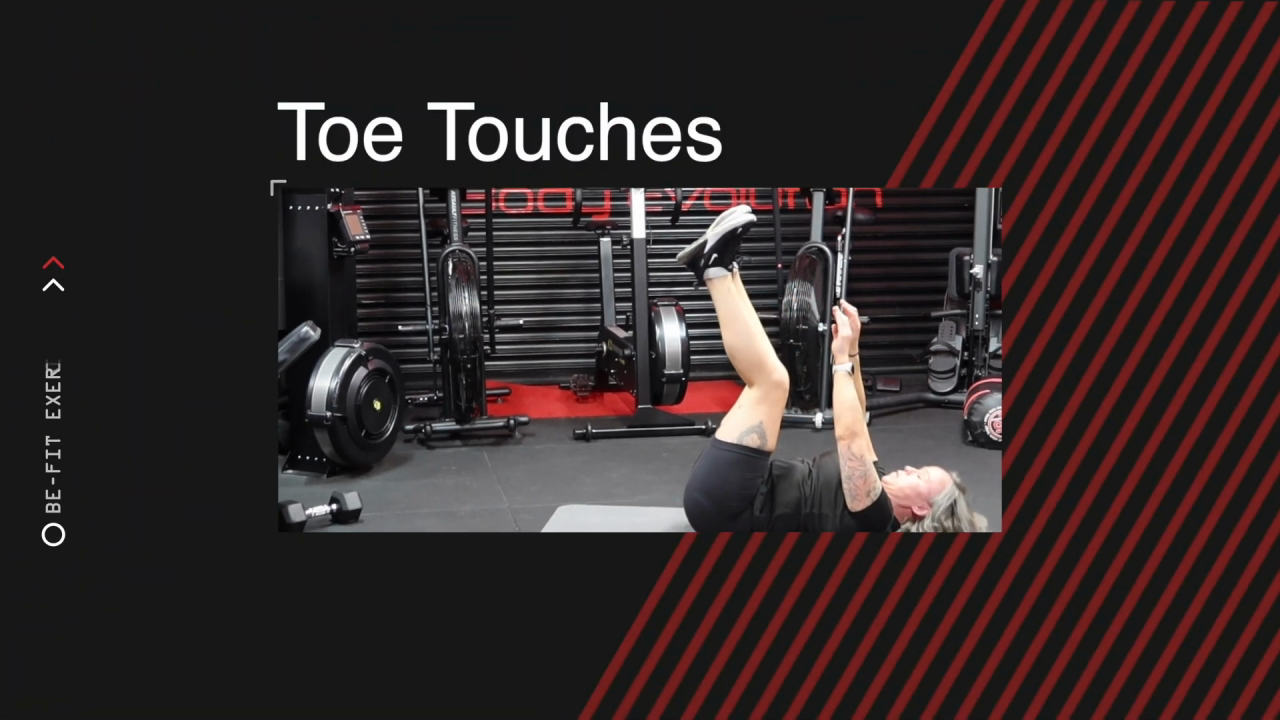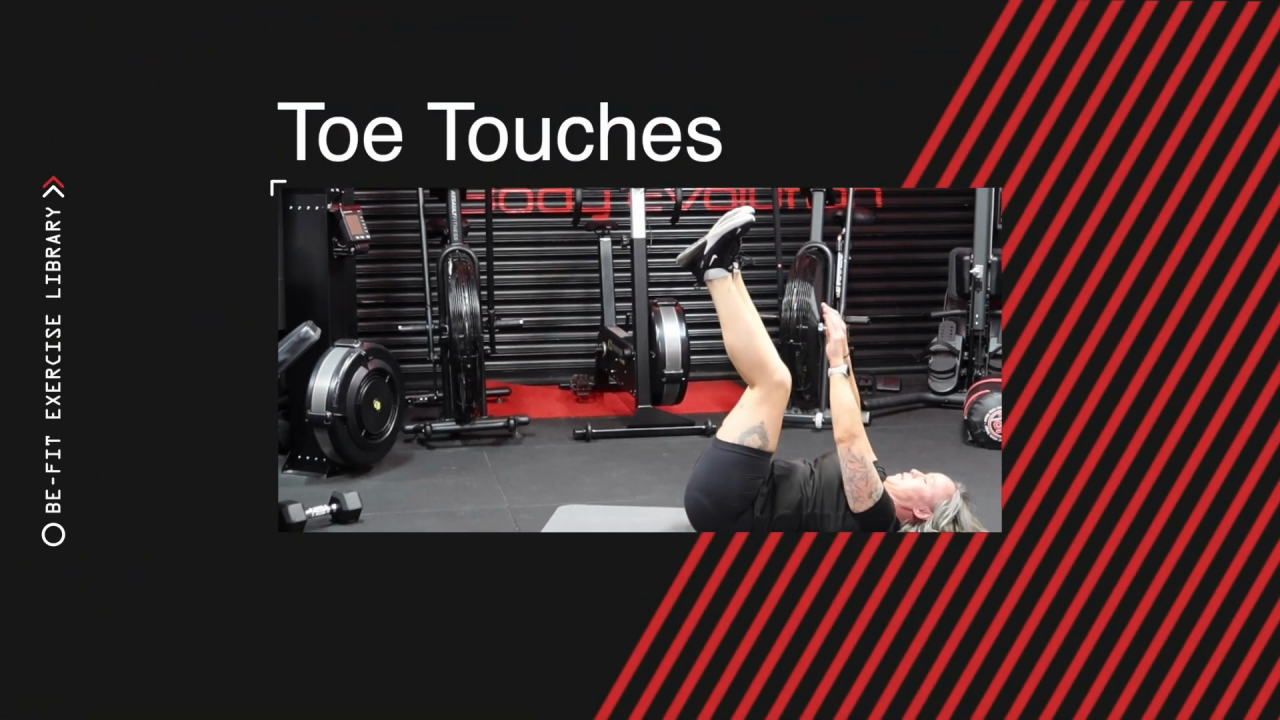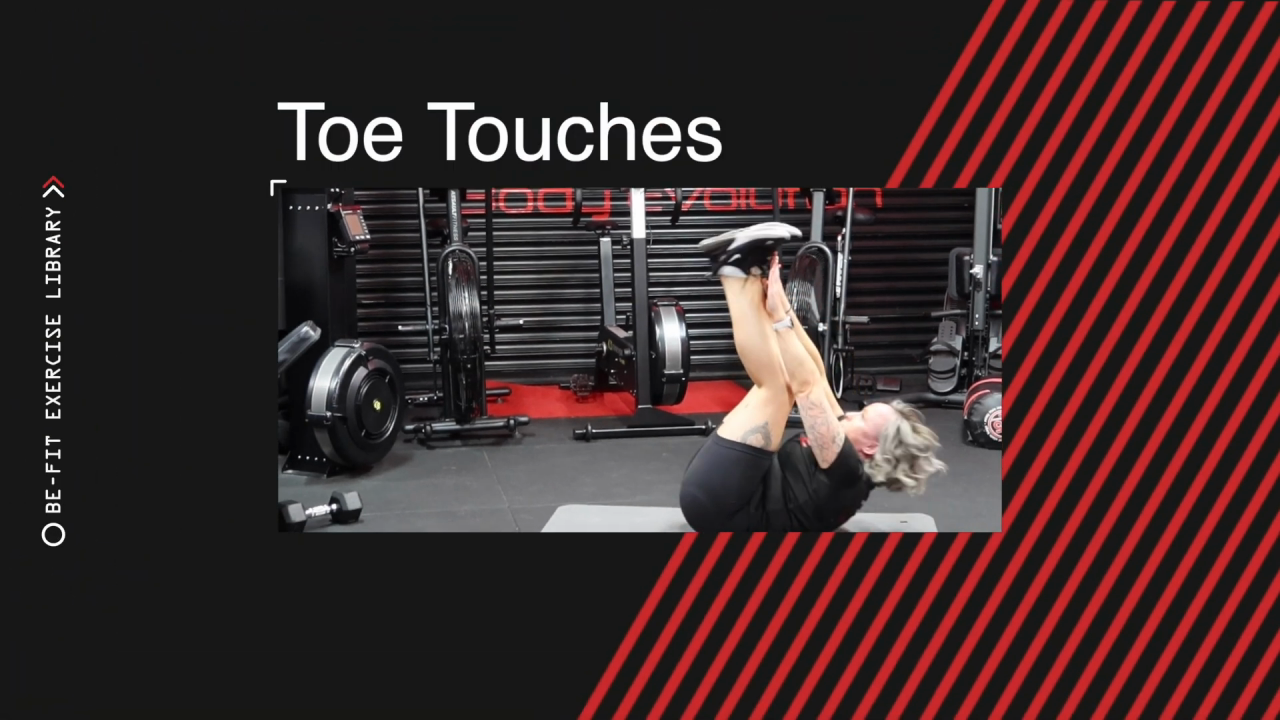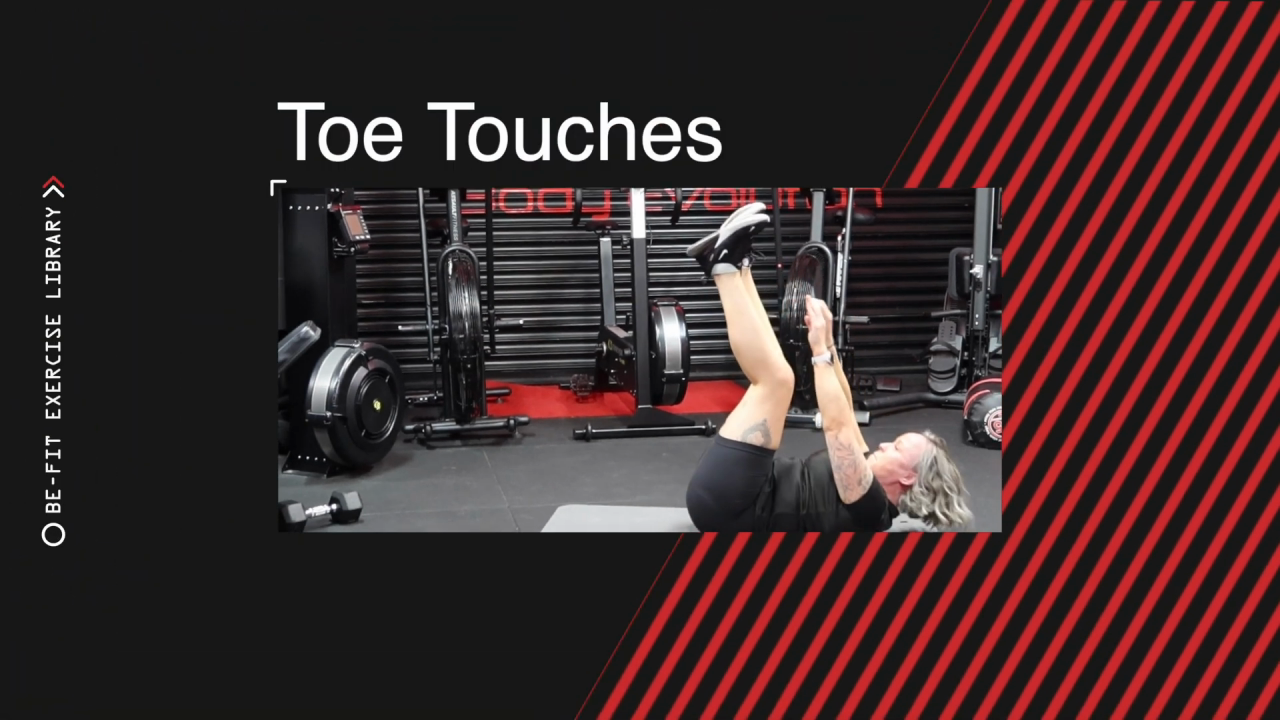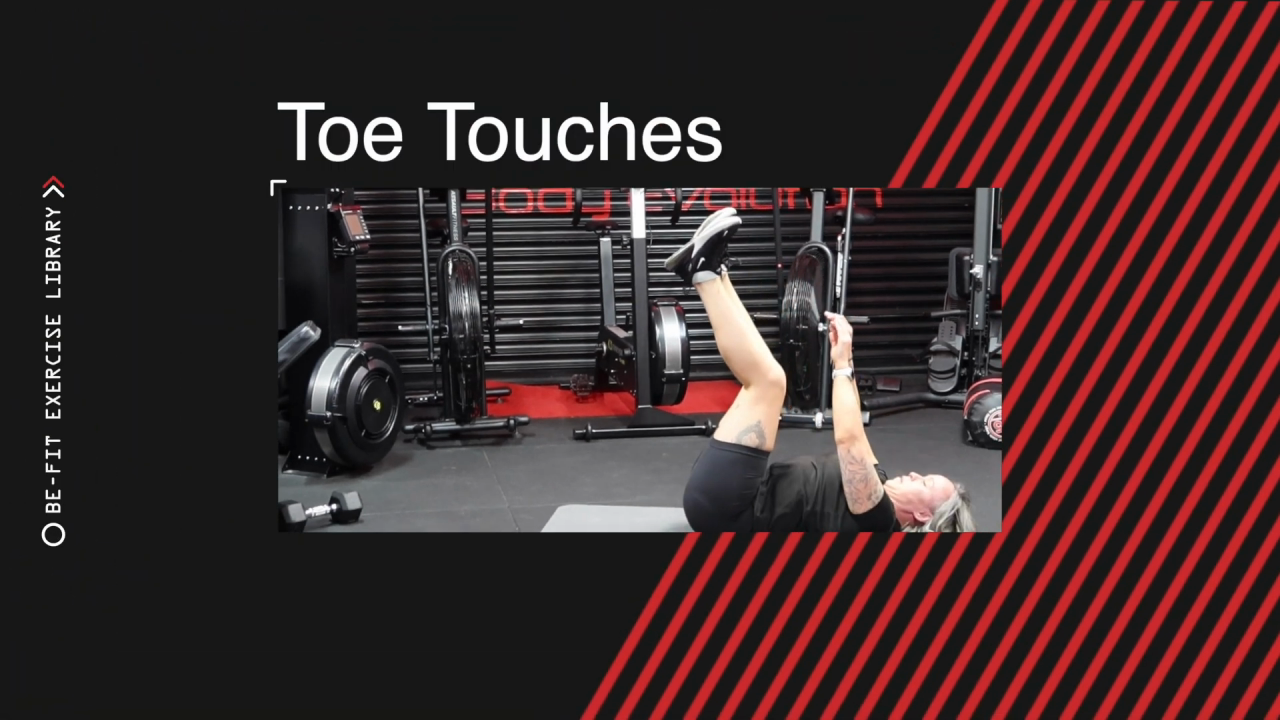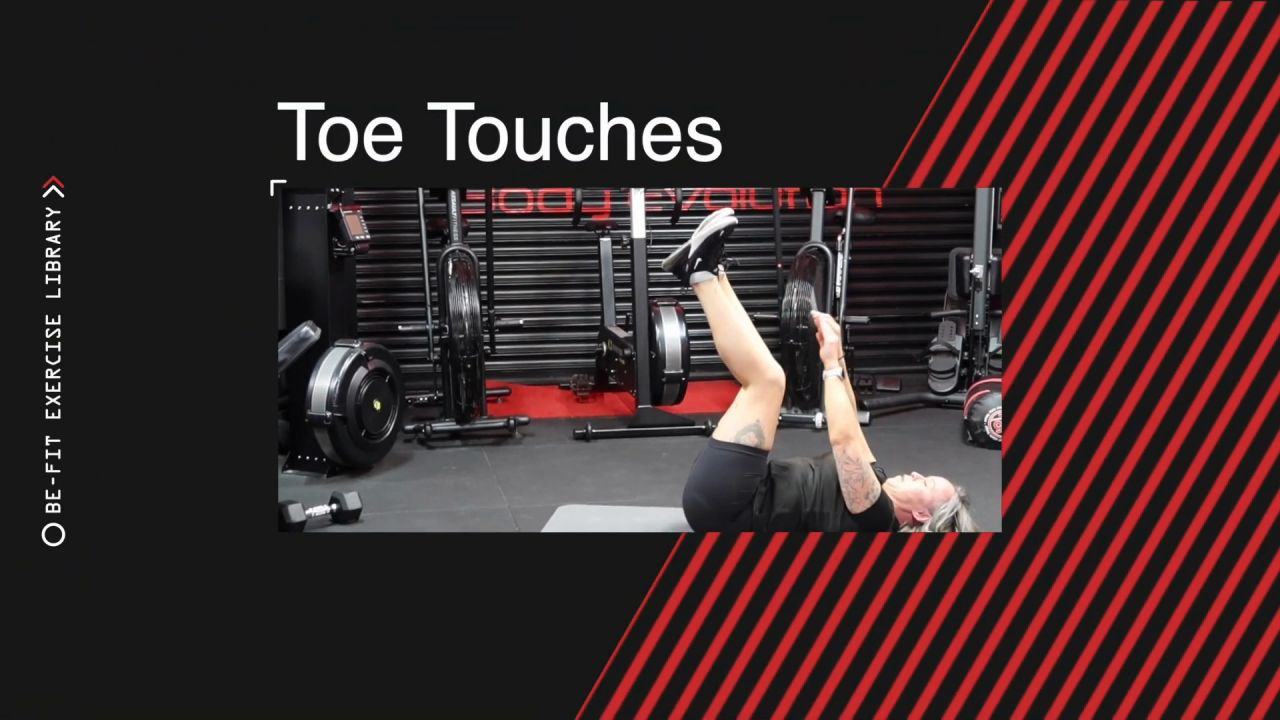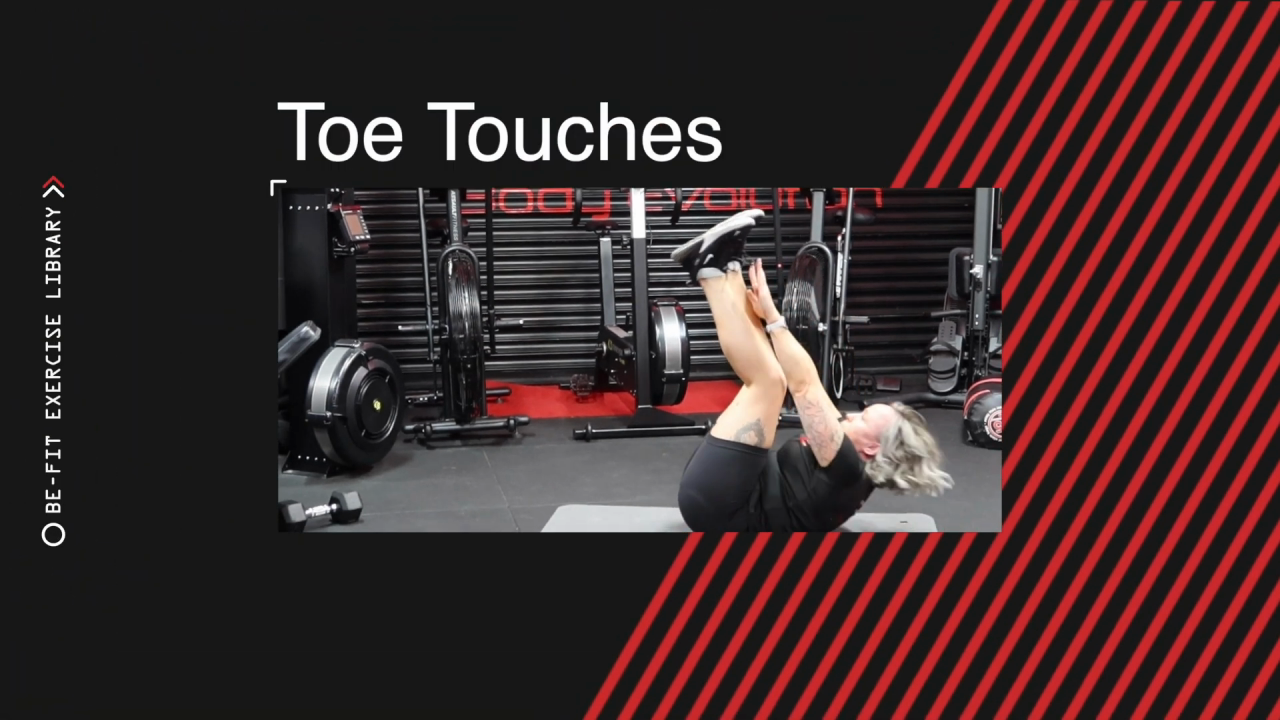
dt=0.5s
person 1, frame 1
left shoulder: (875, 517)
right shoulder: (880, 488)
left elbow: (849, 434)
right elbow: (856, 425)
left wrist: (842, 361)
right wrist: (851, 352)
left hip: (721, 505)
right hip: (726, 499)
left knee: (770, 380)
right knee: (769, 377)
left ankle: (716, 268)
right ankle: (721, 268)
person 1, frame 2
left shoulder: (877, 515)
right shoulder: (878, 487)
left elbow: (848, 436)
right elbow: (854, 427)
left wrist: (838, 363)
right wrist: (843, 355)
left hip: (723, 506)
right hip: (727, 498)
left knee: (772, 381)
right knee: (772, 379)
left ankle: (718, 271)
right ankle: (723, 270)
person 1, frame 3
left shoulder: (849, 472)
right shoulder: (843, 438)
left elbow: (808, 384)
right elbow: (813, 369)
left wrist: (779, 318)
right wrist: (779, 306)
left hip: (713, 502)
right hip: (718, 499)
left knee: (776, 384)
right knee: (778, 380)
left ankle: (734, 267)
right ankle: (739, 267)
person 1, frame 4
left shoulder: (872, 507)
right shoulder: (872, 477)
left elbow: (837, 426)
right elbow: (844, 411)
left wrist: (821, 351)
right wrist: (827, 343)
left hip: (723, 502)
right hip: (729, 498)
left knee: (775, 380)
right knee: (773, 377)
left ankle: (726, 265)
right ankle: (733, 264)
person 1, frame 5
left shoulder: (878, 518)
right shoulder: (879, 490)
left elbow: (849, 438)
right elbow: (854, 435)
left wrist: (842, 366)
right wrist: (843, 359)
left hip: (723, 506)
right hip: (727, 500)
left knee: (767, 380)
right knee: (765, 378)
left ankle: (705, 272)
right ankle: (709, 270)
person 1, frame 6
left shoulder: (877, 516)
right shoulder: (878, 488)
left elbow: (843, 437)
right elbow: (849, 426)
left wrist: (832, 366)
right wrist: (837, 358)
left hip: (721, 506)
right hip: (726, 500)
left knee: (766, 379)
right knee: (765, 377)
left ankle: (702, 272)
right ankle: (708, 270)
person 1, frame 7
left shoulder: (848, 470)
left elbow: (805, 386)
right elbow: (809, 388)
left wrist: (772, 318)
right wrist: (766, 317)
left hip: (712, 502)
right hip: (714, 494)
left knee: (768, 379)
right knee: (766, 375)
left ankle: (709, 267)
right ankle: (723, 263)
